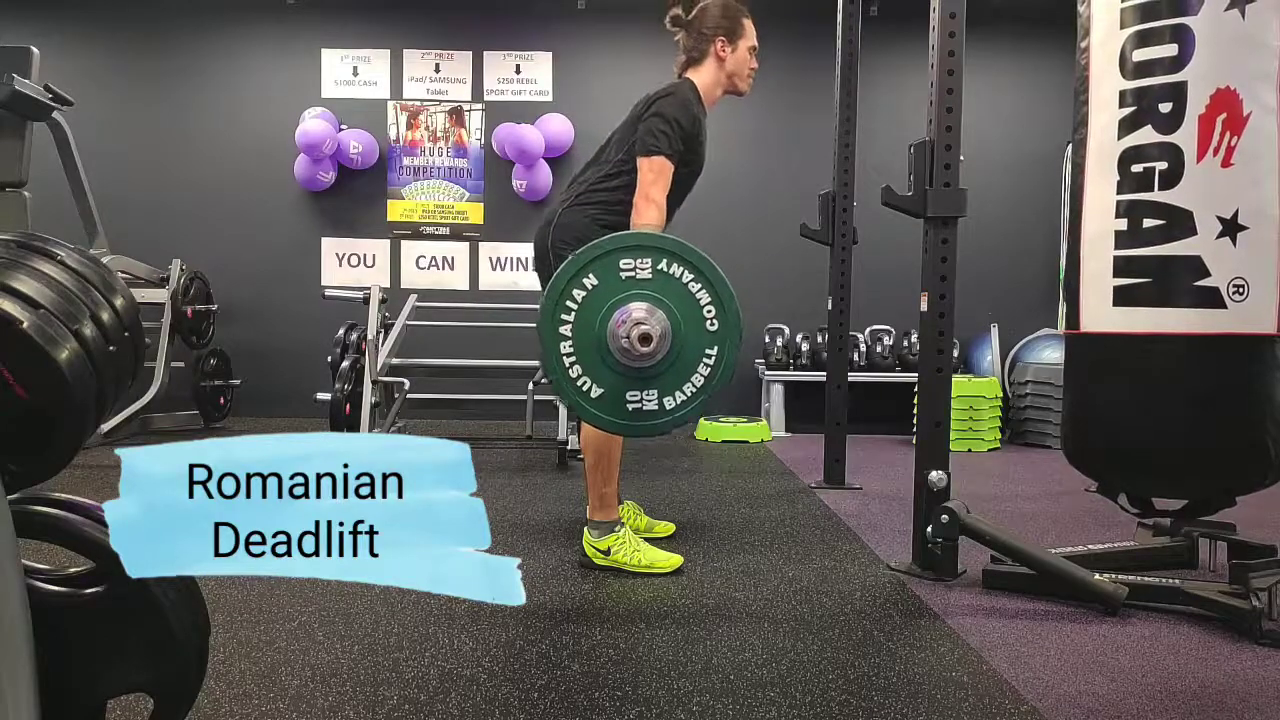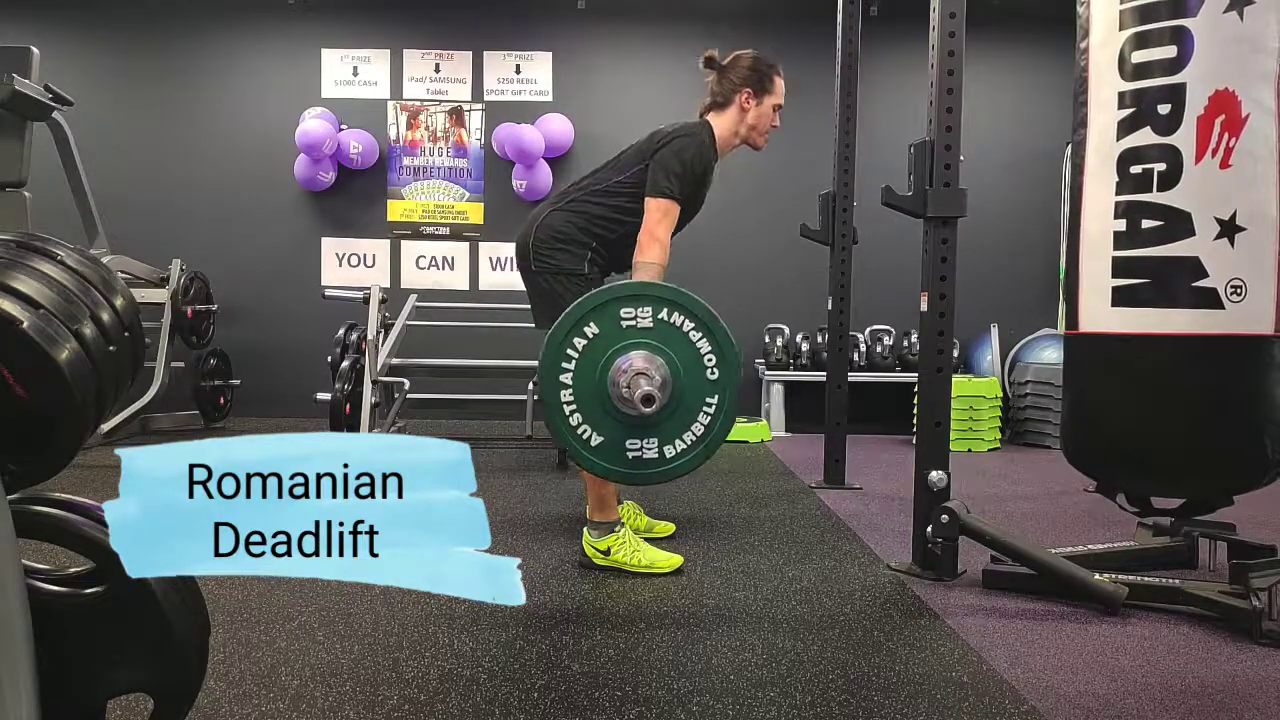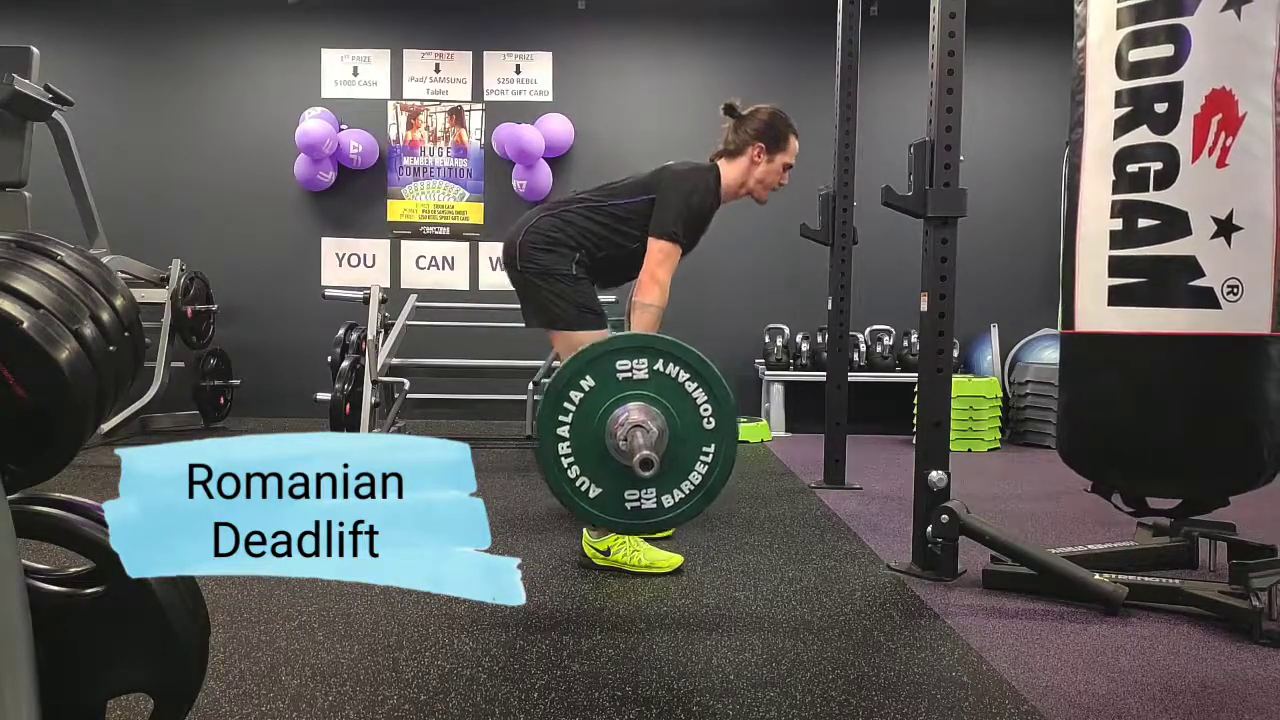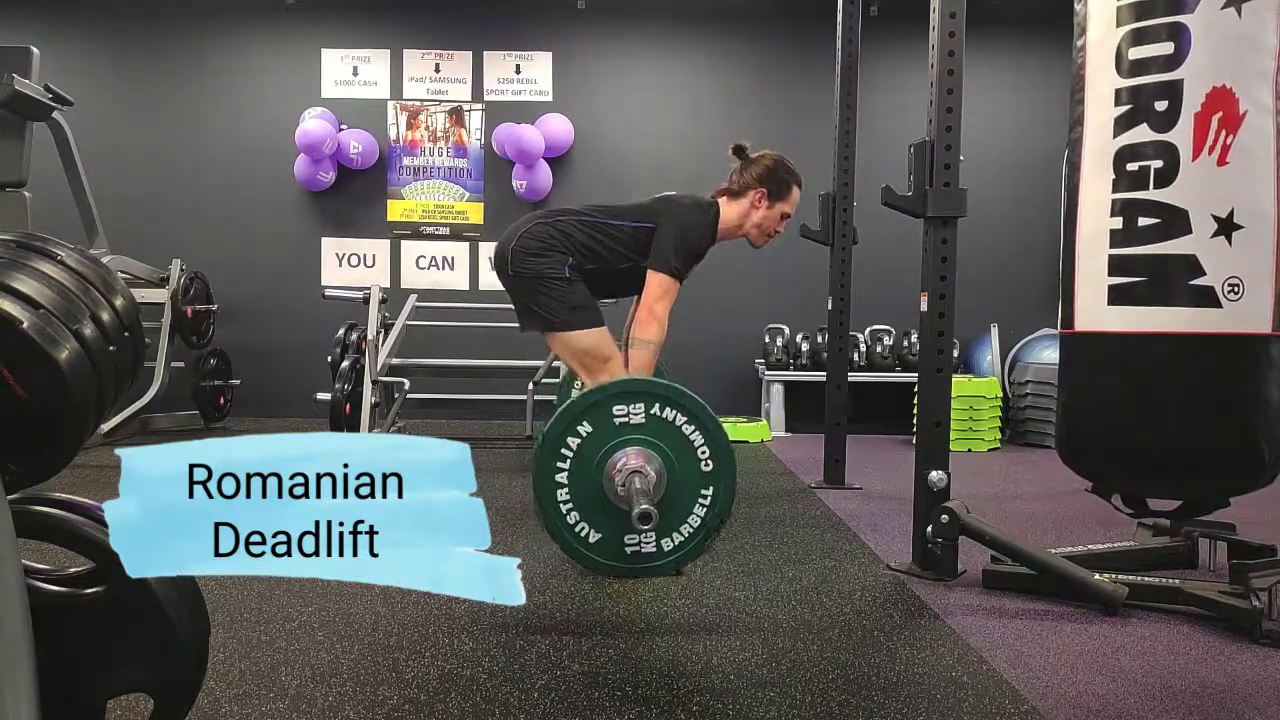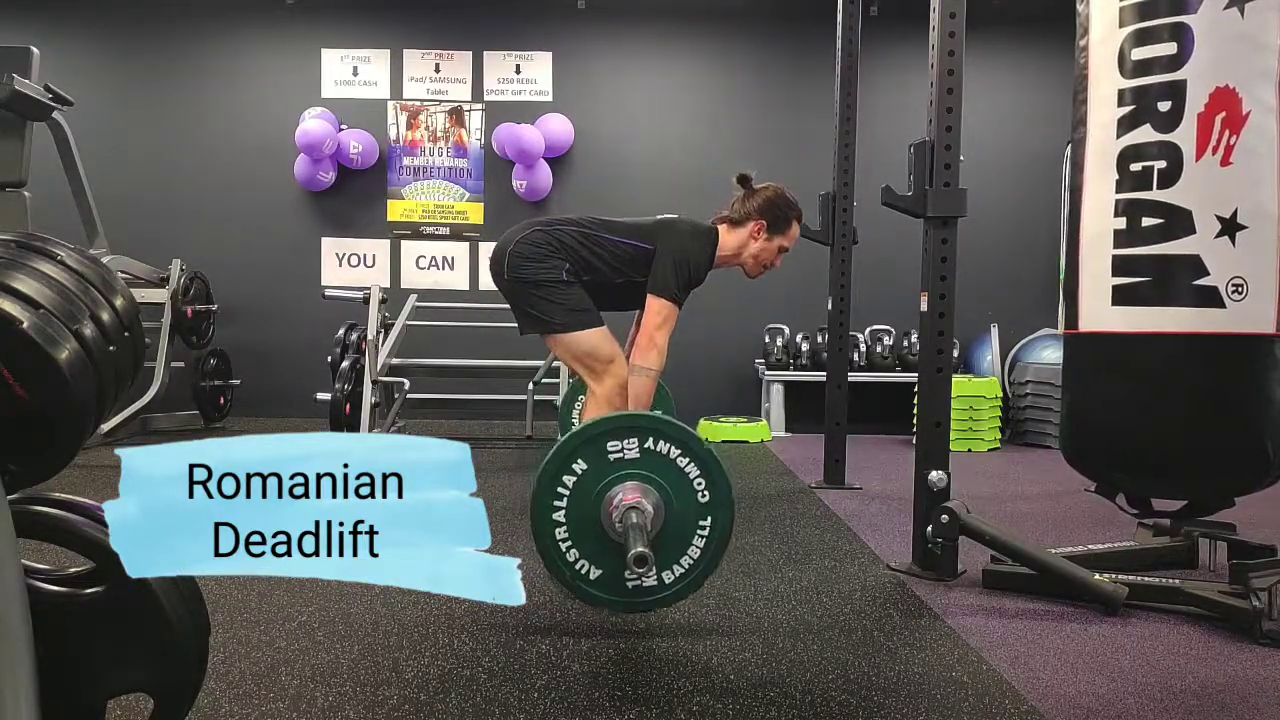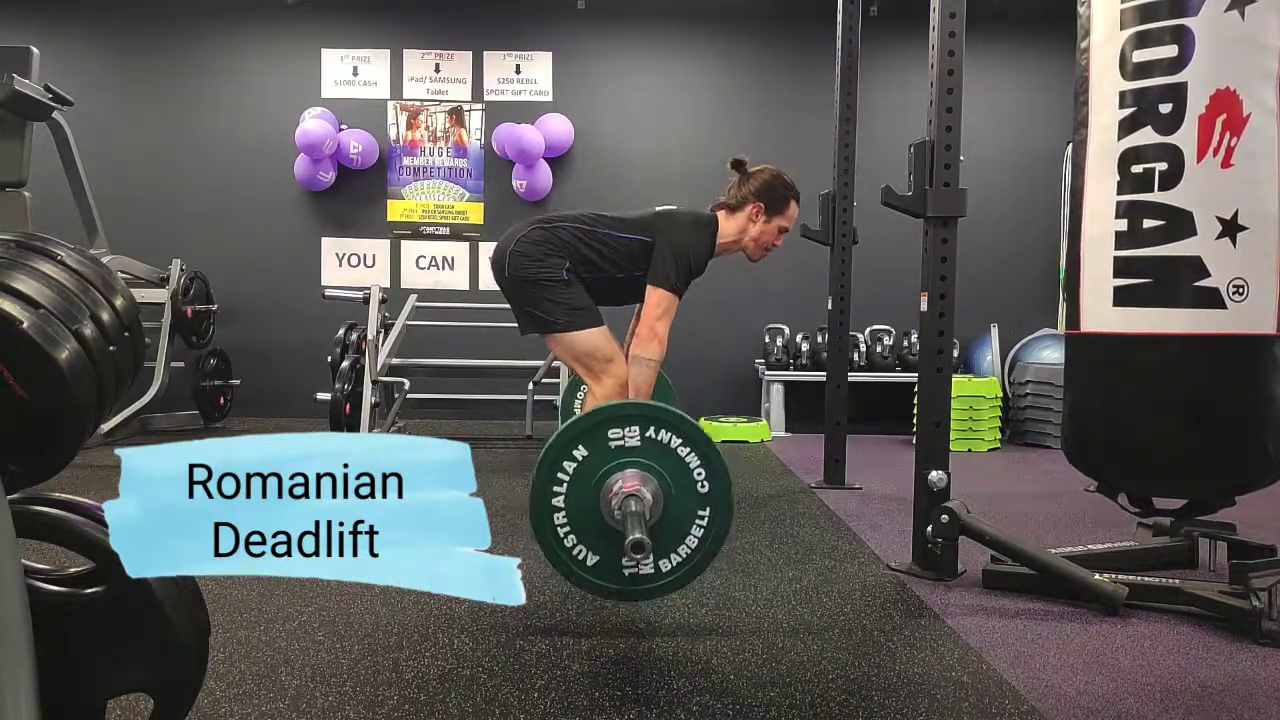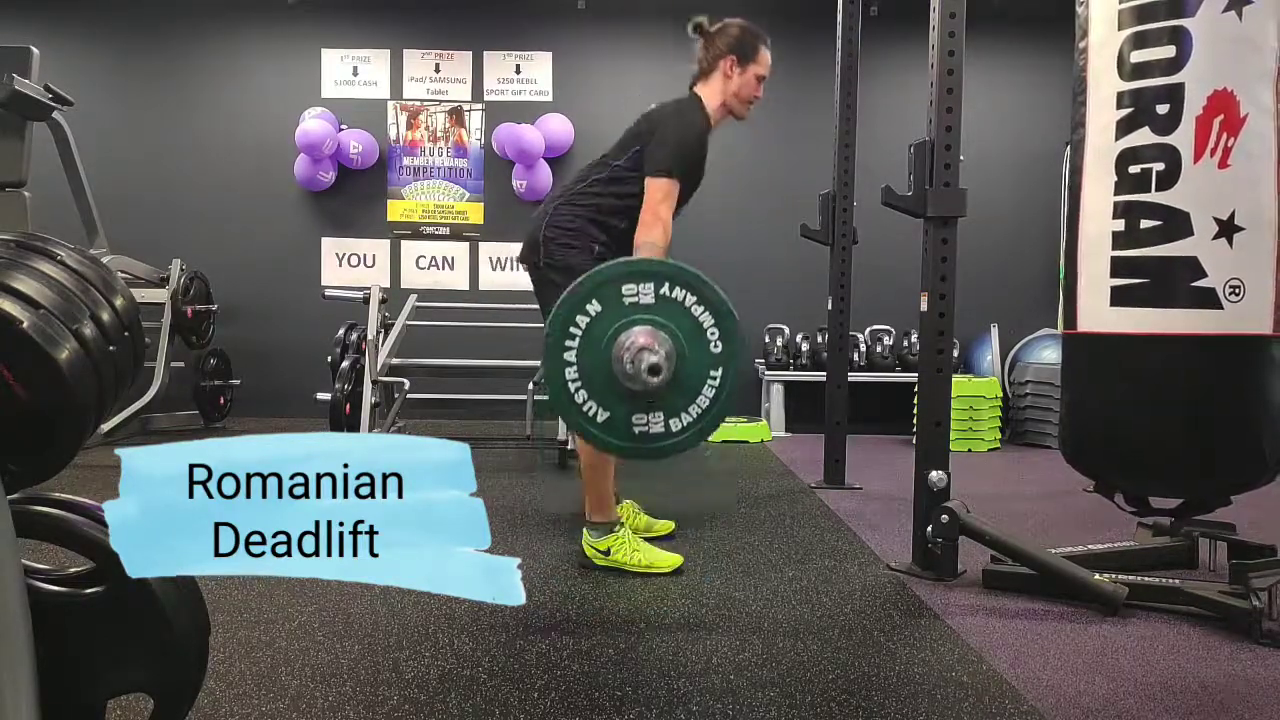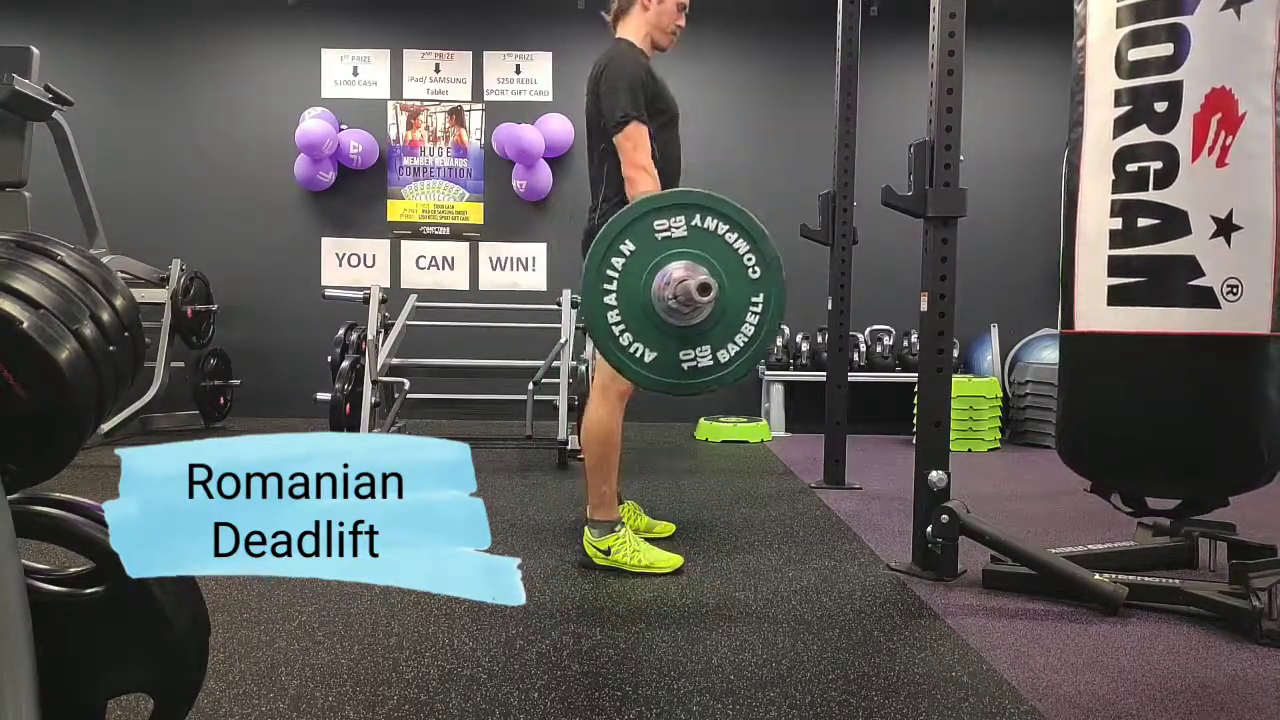
dt=0.5s
person 1, frame 1
left shoulder: (686, 109)
right shoulder: (678, 106)
left elbow: (650, 202)
right elbow: (648, 201)
left hip: (581, 245)
right hip: (579, 245)
left ankle: (609, 509)
right ankle: (603, 535)
person 1, frame 2
left shoulder: (694, 146)
right shoulder: (690, 147)
left elbow: (650, 238)
right elbow: (652, 240)
left hip: (563, 250)
right hip: (561, 250)
left ankle: (610, 508)
right ankle: (604, 535)
person 1, frame 3
left shoulder: (696, 187)
right shoulder: (694, 188)
left elbow: (645, 276)
right elbow: (654, 280)
left hip: (542, 250)
right hip: (546, 252)
right ankle: (605, 538)
person 1, frame 4
left shoulder: (692, 219)
right shoulder: (692, 223)
left elbow: (645, 310)
right elbow: (653, 315)
left hip: (533, 252)
right hip: (537, 254)
left knee: (605, 380)
right knee: (609, 382)
person 1, frame 5
left shoulder: (690, 244)
right shoulder: (688, 247)
left elbow: (643, 334)
right elbow: (652, 342)
left hip: (527, 256)
right hip: (533, 259)
left knee: (609, 377)
right knee: (612, 379)
person 1, frame 6
left shoulder: (690, 234)
right shoulder: (688, 239)
left elbow: (645, 326)
right elbow: (652, 333)
left hip: (529, 255)
right hip: (535, 258)
left knee: (608, 377)
right knee: (611, 381)
person 1, frame 7
left shoulder: (684, 120)
right shoulder: (684, 122)
left elbow: (647, 218)
right elbow: (653, 223)
left hip: (571, 244)
right hip: (568, 246)
left ankle: (609, 506)
right ankle: (603, 534)
person 1, frame 8
left shoulder: (629, 67)
right shoulder: (624, 65)
right elbow: (637, 170)
left knee: (616, 384)
right knee: (613, 385)
left ankle: (610, 508)
right ankle: (603, 533)
